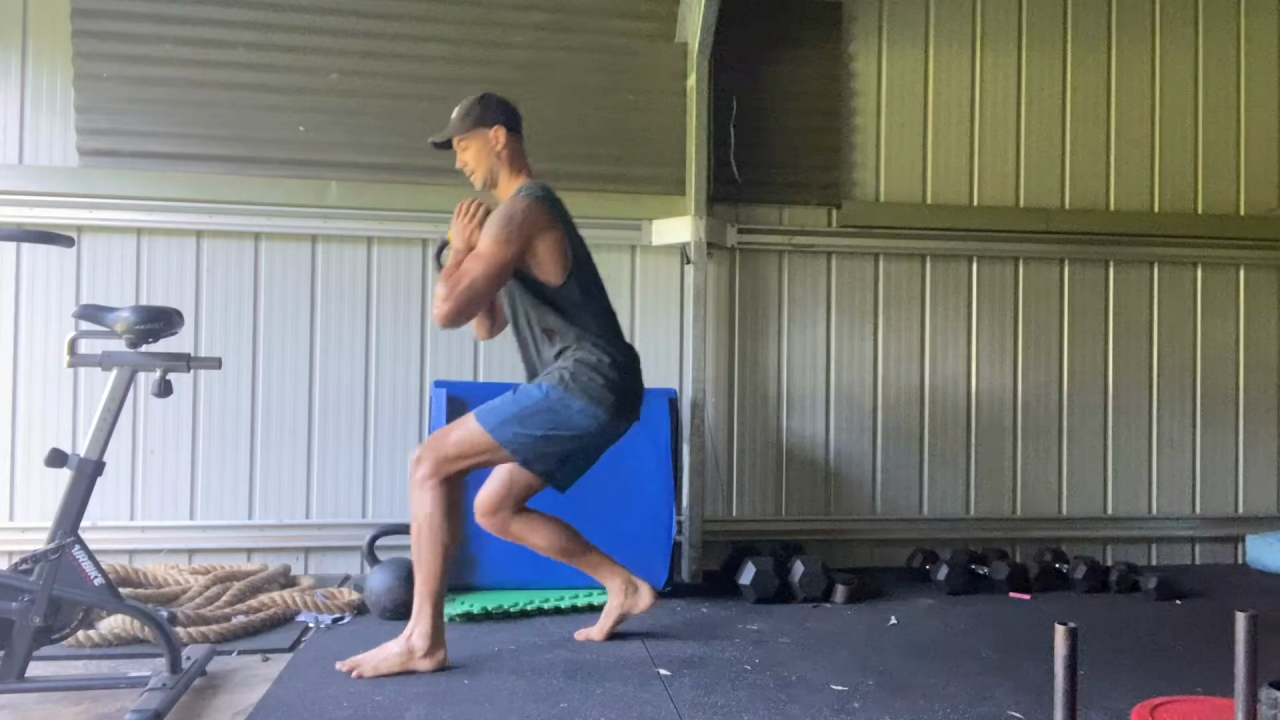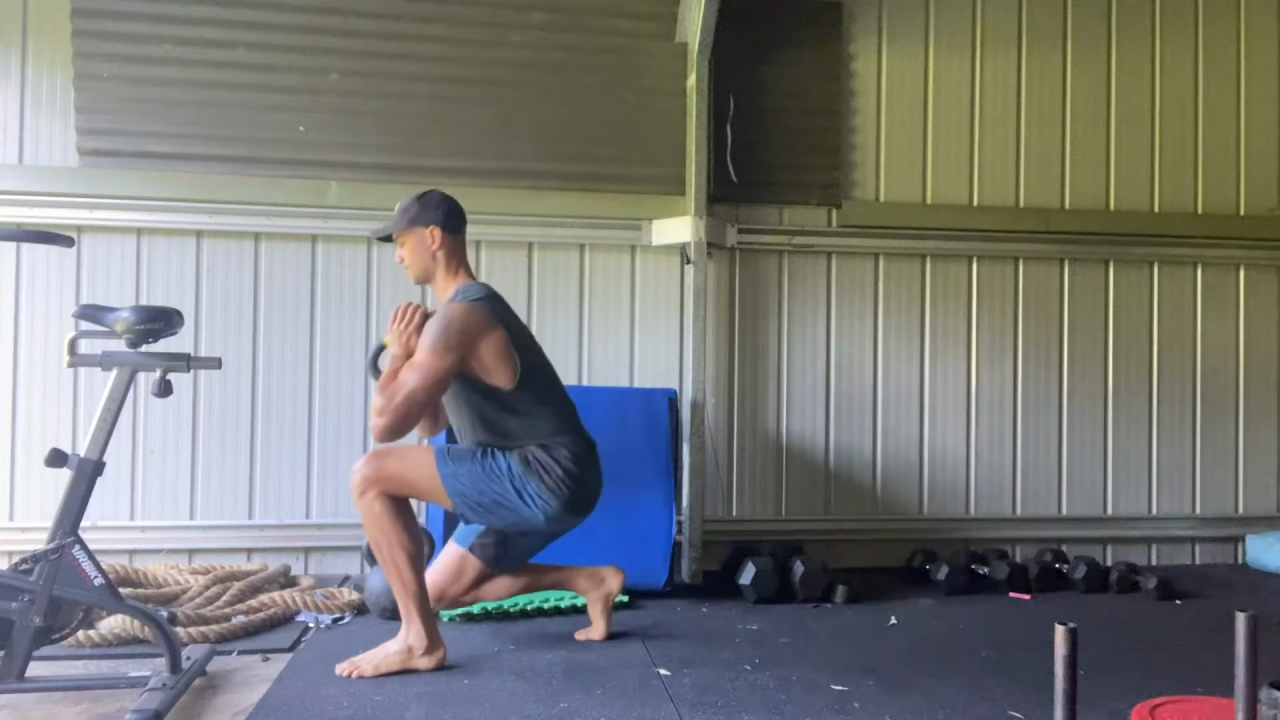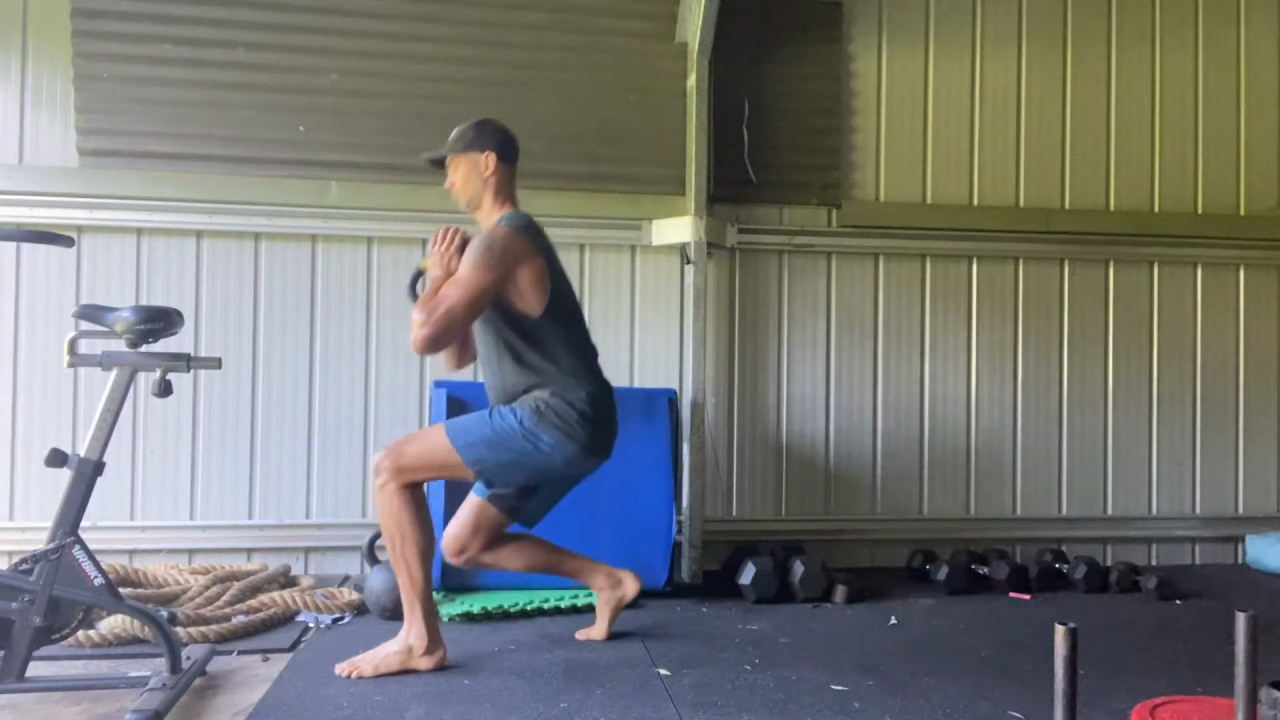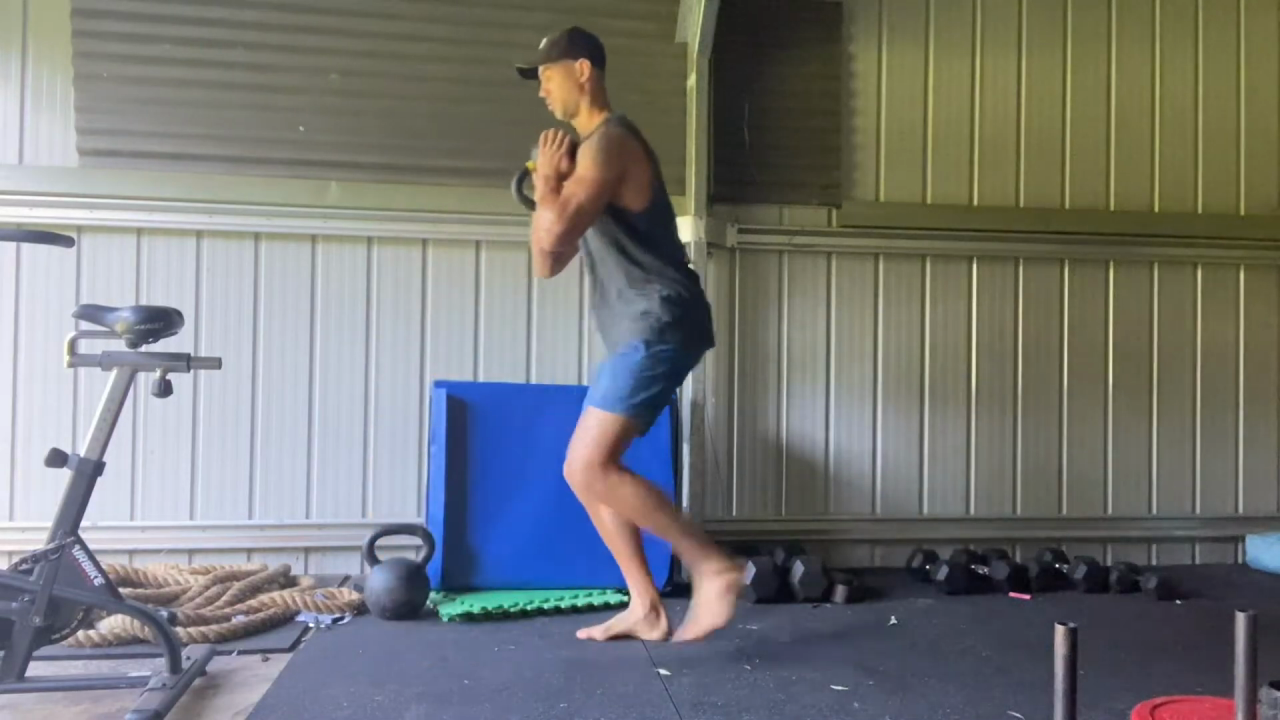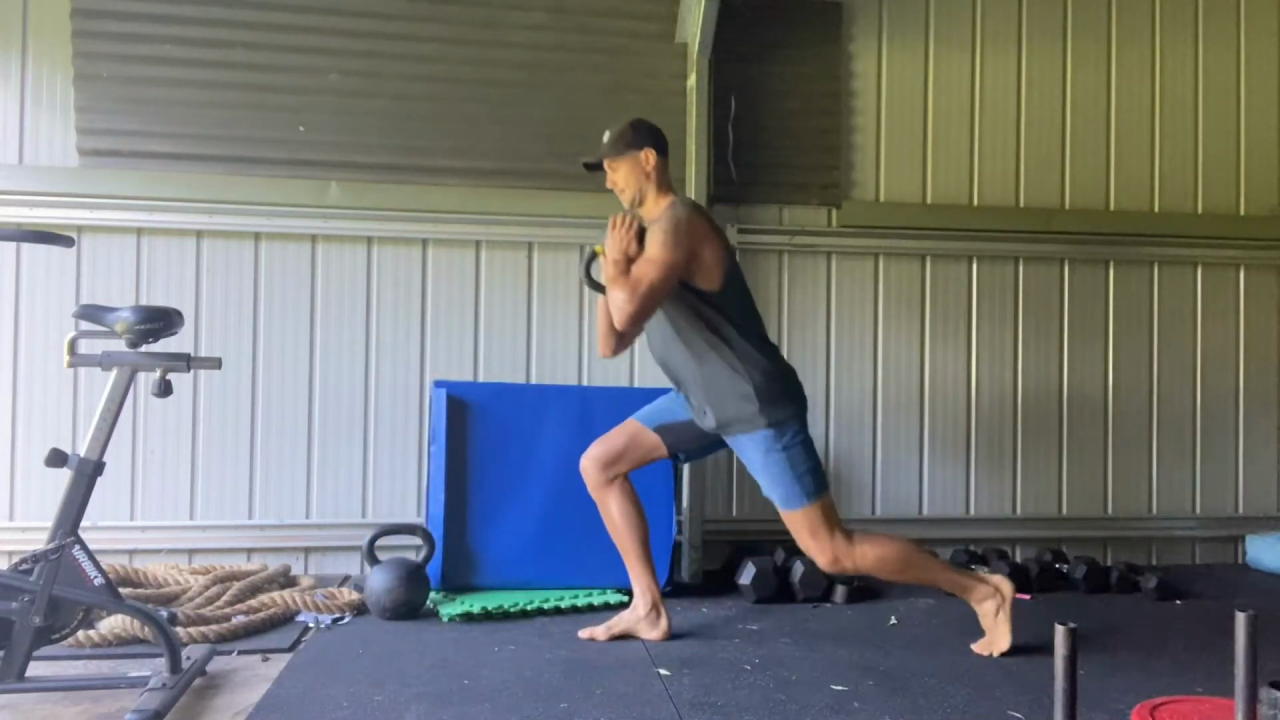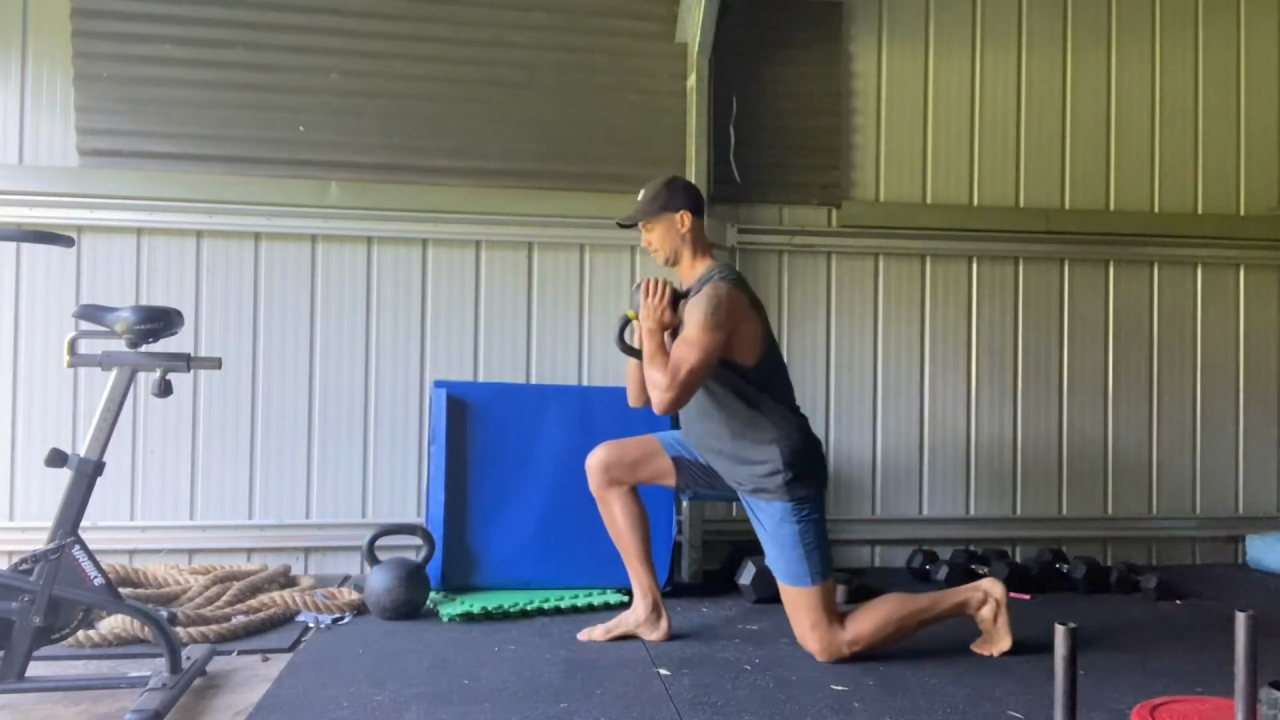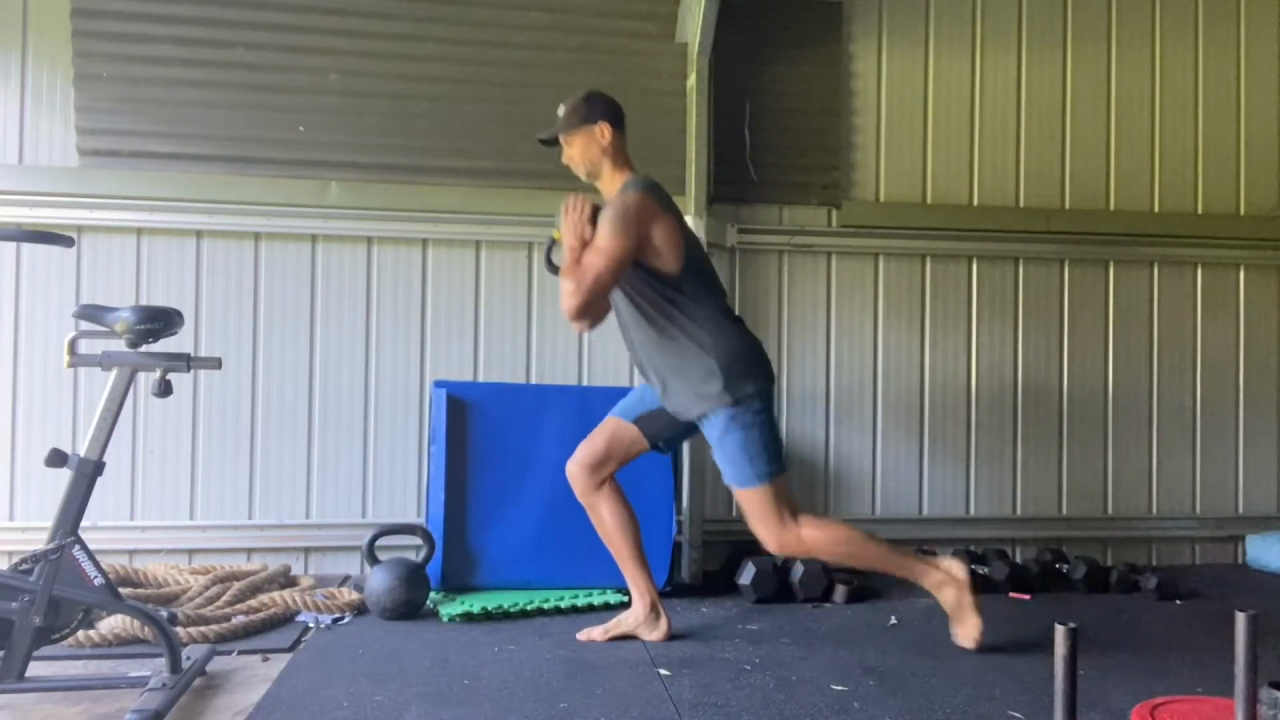
dt=0.5s
person 1, frame 1
left shoulder: (520, 211)
right shoulder: (522, 213)
left elbow: (449, 310)
right elbow: (487, 325)
left wrist: (460, 248)
right wrist: (472, 251)
left hip: (586, 384)
right hip: (590, 391)
left knee: (430, 462)
right knee: (494, 509)
left ankle: (422, 640)
right ankle: (624, 586)
person 1, frame 2
left shoulder: (458, 317)
right shoulder: (468, 311)
left elbow: (386, 424)
right elbow: (431, 422)
left wrist: (398, 354)
right wrist: (410, 355)
left hip: (549, 480)
right hip: (543, 481)
left knee: (370, 475)
right knee: (440, 589)
left ankle: (418, 640)
right ankle: (593, 581)
person 1, frame 3
left shoulder: (502, 239)
right shoulder: (502, 241)
left elbow: (426, 337)
right elbow: (459, 354)
left wrist: (438, 277)
right wrist: (448, 281)
left hip: (561, 422)
right hip: (558, 426)
left knee: (391, 467)
right knee: (462, 545)
left ankle: (420, 638)
right ankle: (606, 579)
person 1, frame 4
left shoulder: (610, 141)
right shoulder: (585, 148)
left elbow: (554, 235)
right elbow: (547, 262)
left wrist: (550, 181)
right wrist: (547, 185)
left hip: (661, 325)
right hip: (639, 331)
left knee: (586, 469)
right knee: (590, 468)
left ankle: (711, 567)
right ankle: (646, 607)
person 1, frame 5
left shoulder: (677, 223)
right shoulder: (652, 236)
left elbow: (628, 311)
right elbow: (610, 341)
left wrist: (616, 265)
right wrist: (615, 273)
left hip: (757, 405)
right hip: (707, 401)
left knee: (831, 550)
right knee: (598, 465)
left ankle: (983, 591)
right ankle: (648, 609)
person 1, frame 6
left shoulder: (716, 296)
right shoulder: (691, 296)
left elbow: (666, 397)
right elbow: (639, 398)
left wrist: (652, 331)
right wrist: (647, 334)
left hip: (775, 473)
right hip: (731, 457)
left knee: (828, 643)
right knee: (604, 465)
left ankle: (978, 597)
right ankle: (647, 610)
person 1, frame 7
left shoulder: (630, 204)
right shoulder: (622, 210)
left elbow: (574, 305)
right elbow: (587, 316)
left wrist: (573, 247)
right wrist: (577, 251)
left hip: (724, 379)
right hip: (679, 382)
left knee: (781, 533)
right knee: (585, 468)
left ankle: (939, 575)
right ankle: (646, 608)
